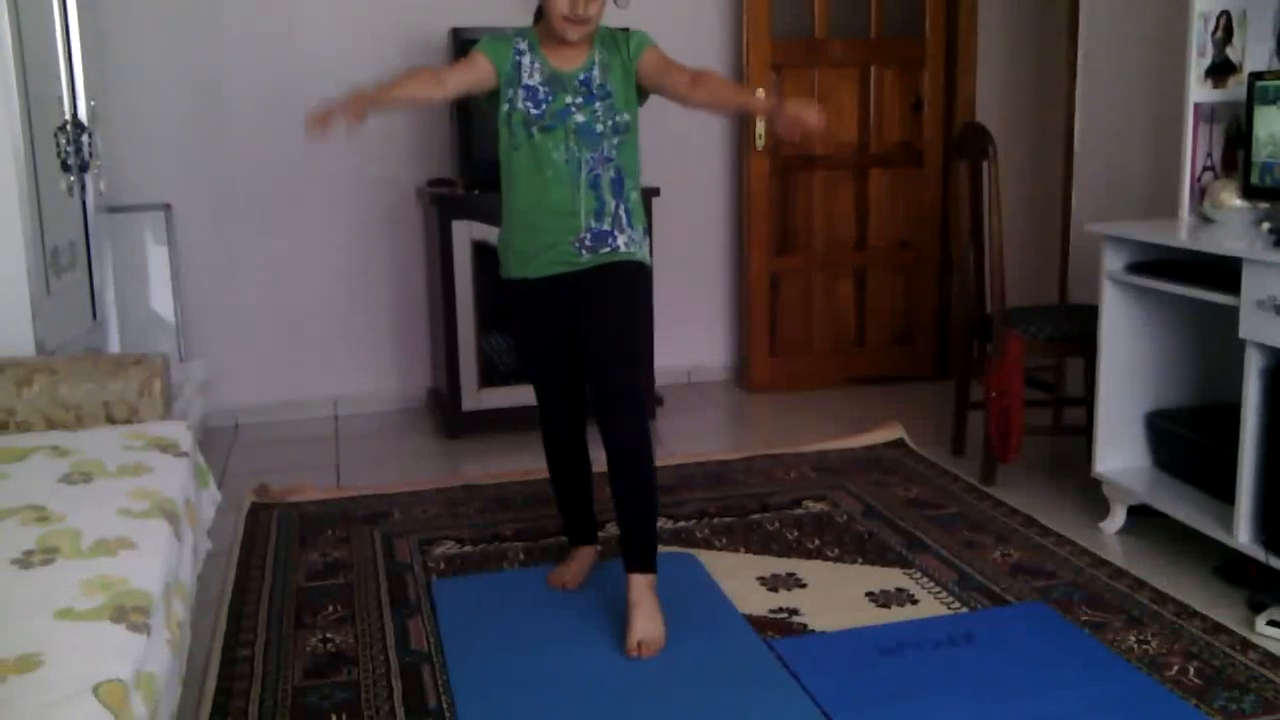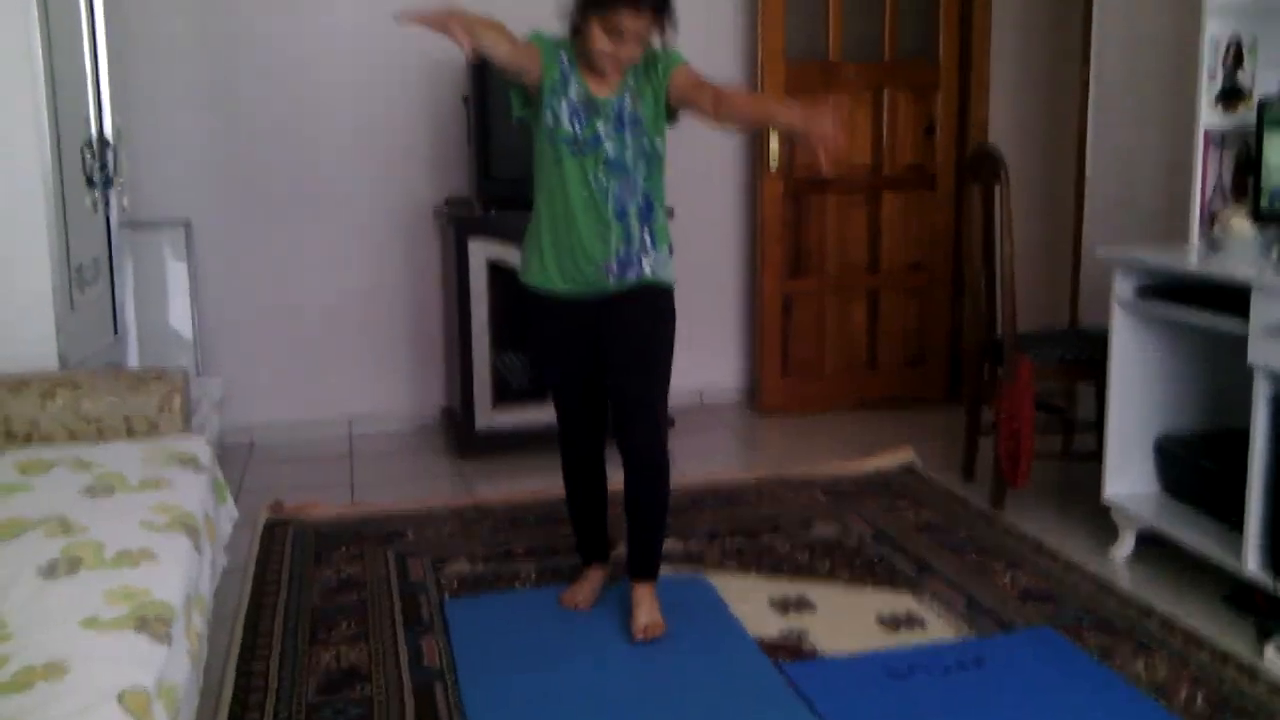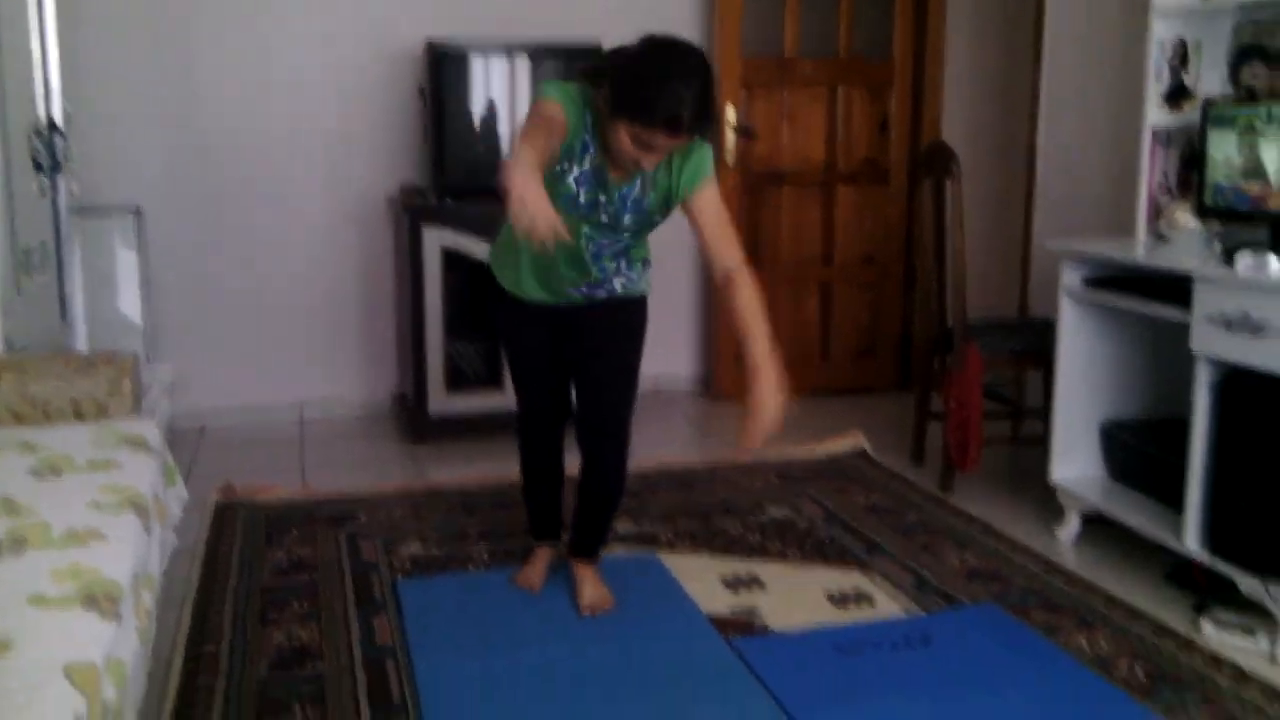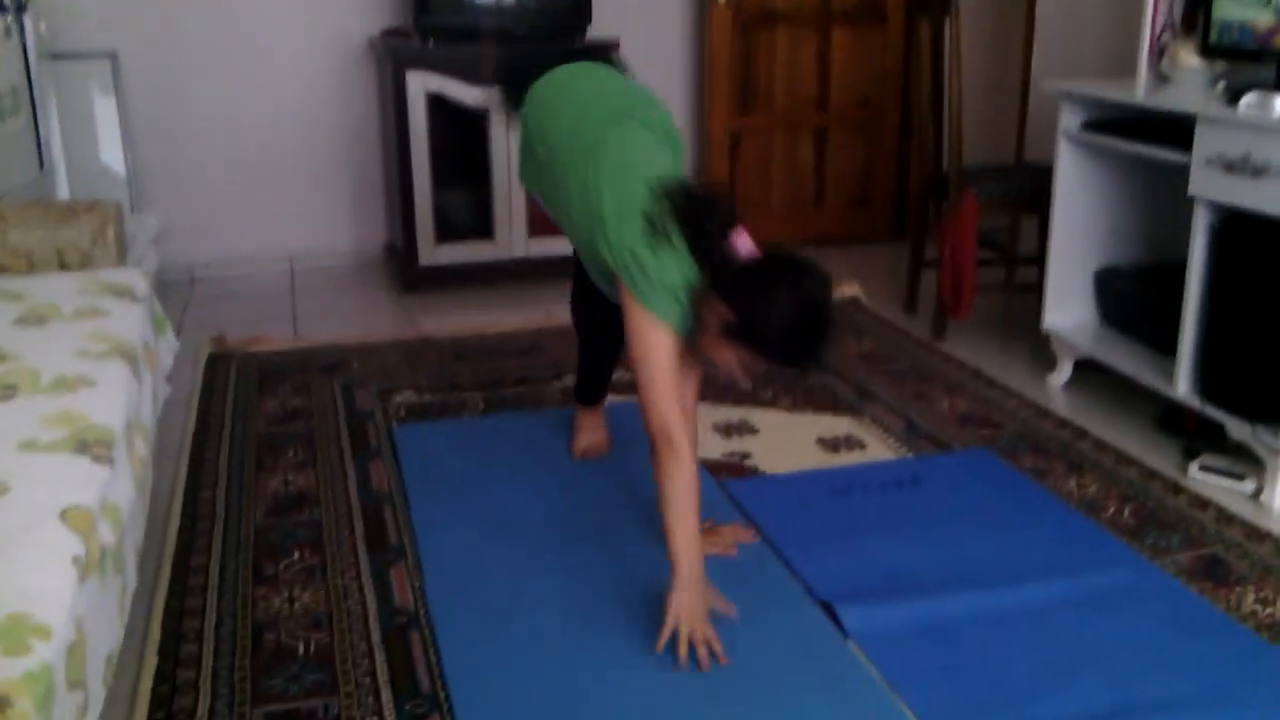
dt=0.3s
person 1, frame 1
right shoulder: (508, 55)
left elbow: (693, 85)
right elbow: (438, 81)
left wrist: (768, 105)
right wrist: (365, 99)
left hip: (615, 262)
right hip: (535, 269)
left knee: (623, 414)
right knee: (560, 413)
left ankle: (641, 580)
right ankle: (582, 541)
person 1, frame 2
left shoulder: (661, 74)
right shoulder: (549, 64)
left elbow: (719, 99)
left wrist: (793, 115)
left hip: (639, 286)
right hip: (559, 287)
left knee: (642, 432)
right knee: (579, 432)
left ankle: (644, 581)
right ankle: (593, 562)
person 1, frame 3
left shoulder: (685, 156)
right shoulder: (567, 110)
left elbow: (730, 263)
right elbow: (532, 140)
left wrist: (766, 367)
right wrist: (521, 179)
left hip: (613, 297)
right hip: (532, 292)
left knee: (606, 438)
right knee: (541, 422)
left ankle: (587, 558)
right ankle: (545, 540)
person 1, frame 4
left shoulder: (729, 283)
right shoulder: (663, 275)
left elbow: (681, 397)
right elbow: (670, 442)
left wrist: (688, 529)
right wrist: (687, 584)
left knee: (608, 289)
left ankle: (589, 405)
